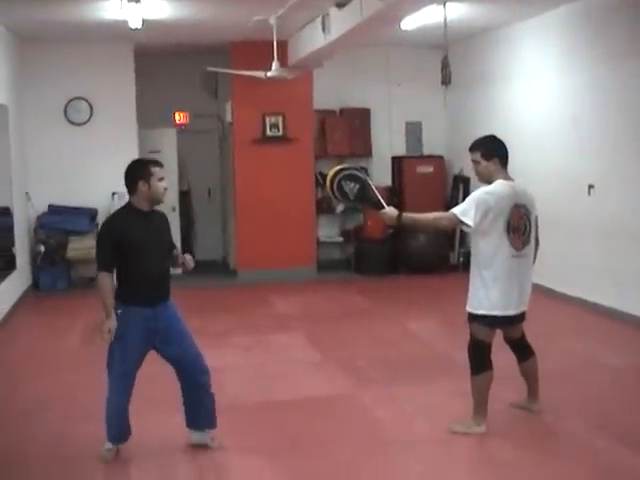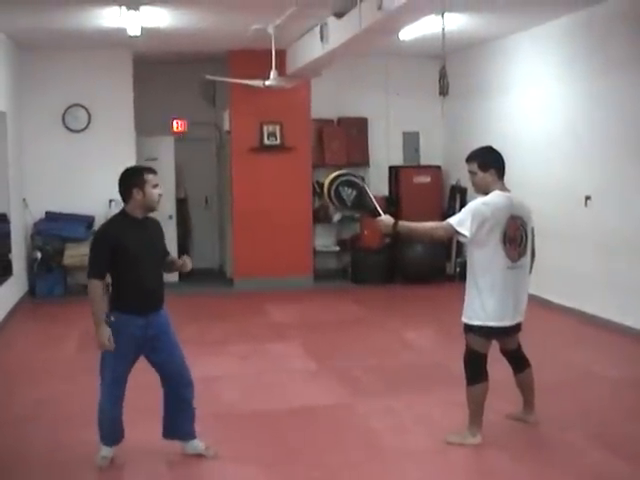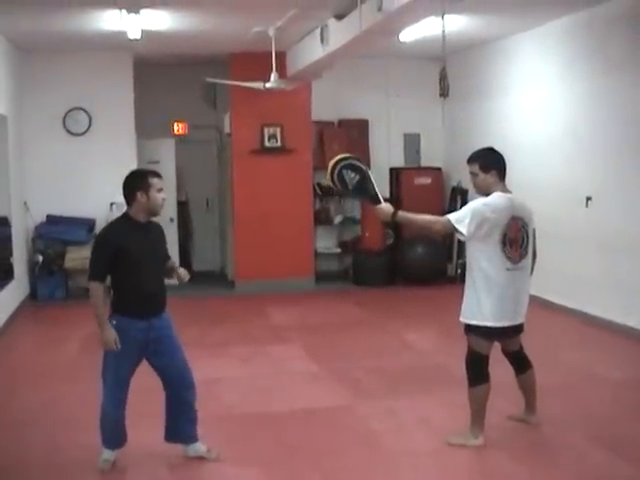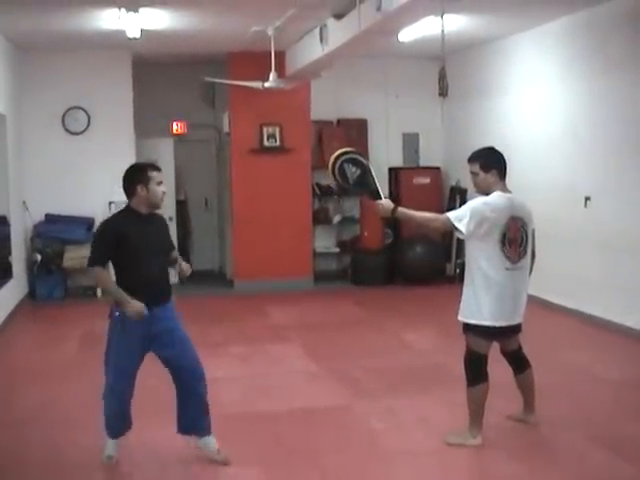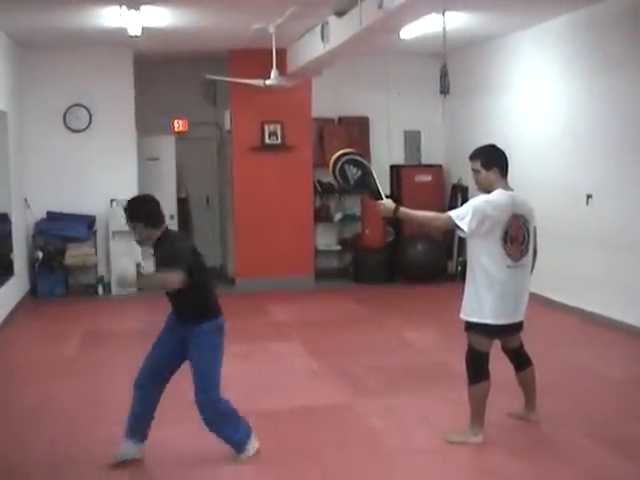
dt=0.5s
person 1, frame 1
left shoulder: (488, 196)
right shoulder: (525, 195)
left elbow: (445, 221)
right elbow: (533, 241)
left wrist: (399, 217)
left hip: (491, 291)
right hip: (516, 288)
left knee: (479, 352)
right knee: (518, 342)
left ankle: (478, 421)
right ankle: (533, 399)
person 1, frame 2
left shoulder: (484, 207)
right shoulder: (521, 207)
left elbow: (441, 231)
right elbow: (530, 253)
left wrist: (395, 226)
left hip: (487, 302)
right hip: (512, 300)
left knee: (475, 362)
right knee: (514, 353)
left ankle: (473, 432)
right ankle: (529, 410)
person 1, frame 3
left shoulder: (484, 208)
right shoulder: (523, 208)
left elbow: (440, 225)
right elbow: (531, 254)
left wrist: (394, 215)
left hip: (488, 303)
right hip: (513, 301)
left knee: (477, 364)
right knee: (516, 354)
left ankle: (475, 433)
right ankle: (531, 412)
person 1, frame 4
left shoulder: (483, 207)
right shoulder: (522, 208)
left elbow: (438, 223)
right elbow: (530, 254)
left wrist: (394, 211)
left hip: (486, 303)
right hip: (511, 300)
left knee: (475, 363)
right knee: (514, 354)
left ankle: (474, 433)
right ankle: (529, 411)
person 1, frame 5
left shoulder: (485, 205)
right shoulder: (524, 206)
left elbow: (440, 222)
right elbow: (531, 252)
left wrist: (396, 210)
left hip: (488, 301)
right hip: (513, 297)
left knee: (477, 361)
right knee: (516, 352)
left ankle: (475, 431)
right ankle: (531, 409)
person 2, frame 1
left shoulder: (161, 220)
right shoulder: (115, 225)
right elbow: (104, 273)
left wrist: (182, 259)
right wrist: (109, 314)
left hip: (165, 310)
right hip: (131, 315)
left knee: (196, 370)
right knee: (120, 382)
left ankle: (201, 430)
right ankle: (114, 440)
person 2, frame 2
left shoulder: (154, 227)
right shoulder: (109, 233)
right elbow: (95, 281)
left wrist: (178, 264)
right wrist: (101, 325)
left hip: (157, 318)
right hip: (124, 322)
left knee: (180, 380)
right knee: (112, 386)
left ankle: (187, 438)
right ankle: (108, 444)
person 2, frame 3
left shoulder: (156, 231)
right shoulder: (111, 235)
right elbow: (96, 283)
left wrist: (175, 270)
right wrist: (104, 326)
left hip: (159, 321)
right hip: (126, 325)
left knee: (182, 383)
right knee: (115, 390)
left ankle: (189, 441)
right ankle: (110, 448)
person 2, frame 4
left shoulder: (159, 223)
right shoulder: (114, 225)
right elbow: (97, 268)
left wrist: (180, 262)
right wrist: (123, 299)
left hip: (163, 314)
right hip: (129, 318)
left knee: (192, 375)
right knee: (118, 384)
left ankle: (205, 438)
right ankle: (113, 440)
person 2, frame 5
left shoulder: (174, 247)
right shoulder: (165, 245)
left elbow: (174, 280)
left wrist: (140, 280)
left hip: (205, 326)
right hip: (181, 323)
left knee: (207, 398)
right knee: (147, 382)
left ankle: (245, 440)
right ankle: (132, 445)
